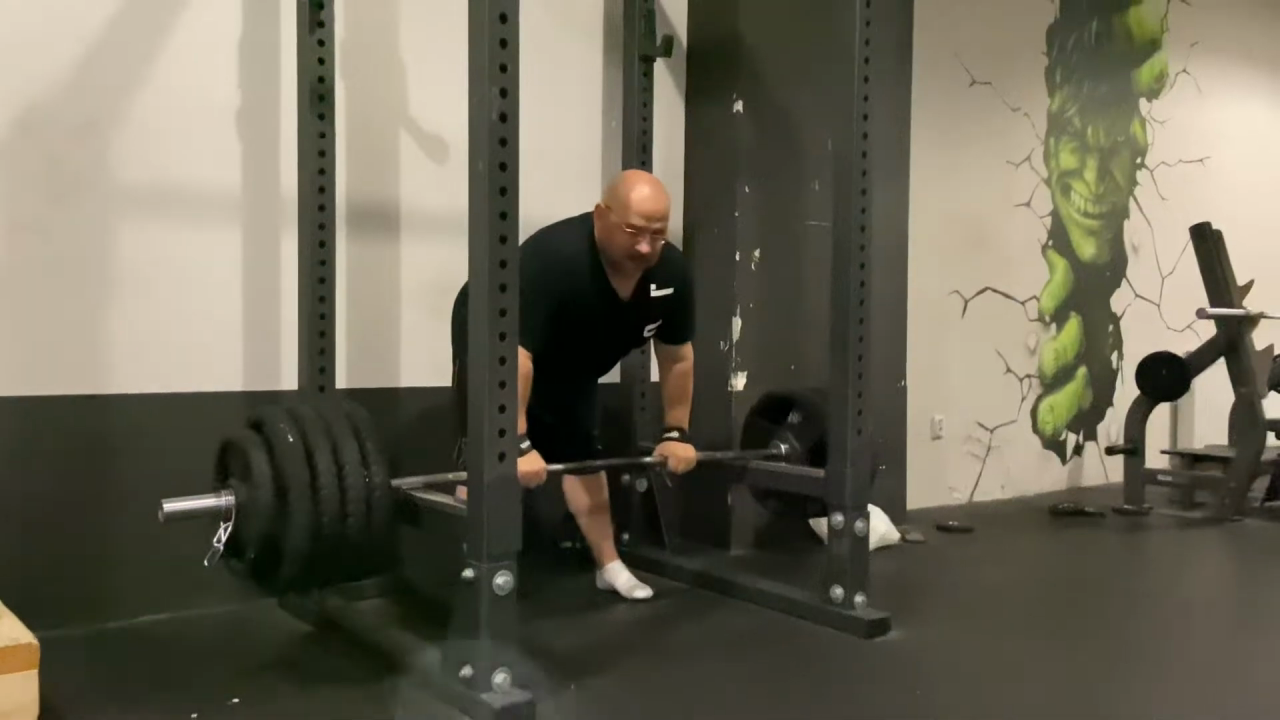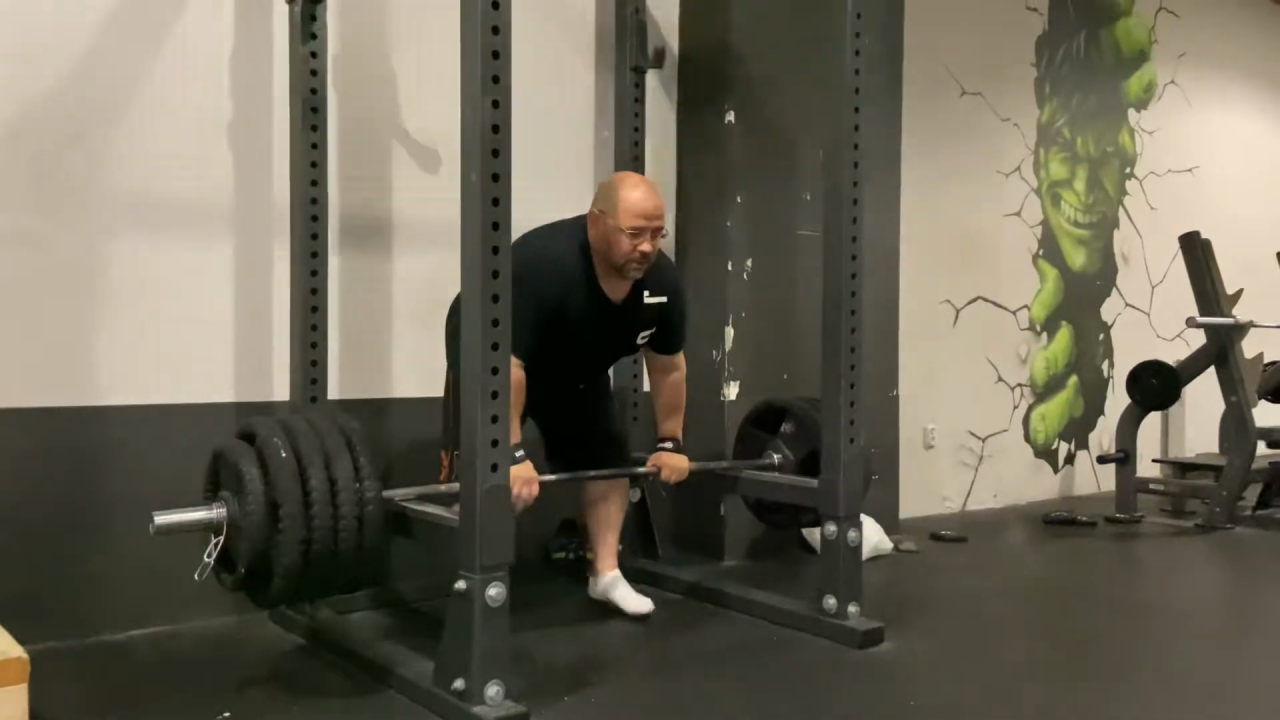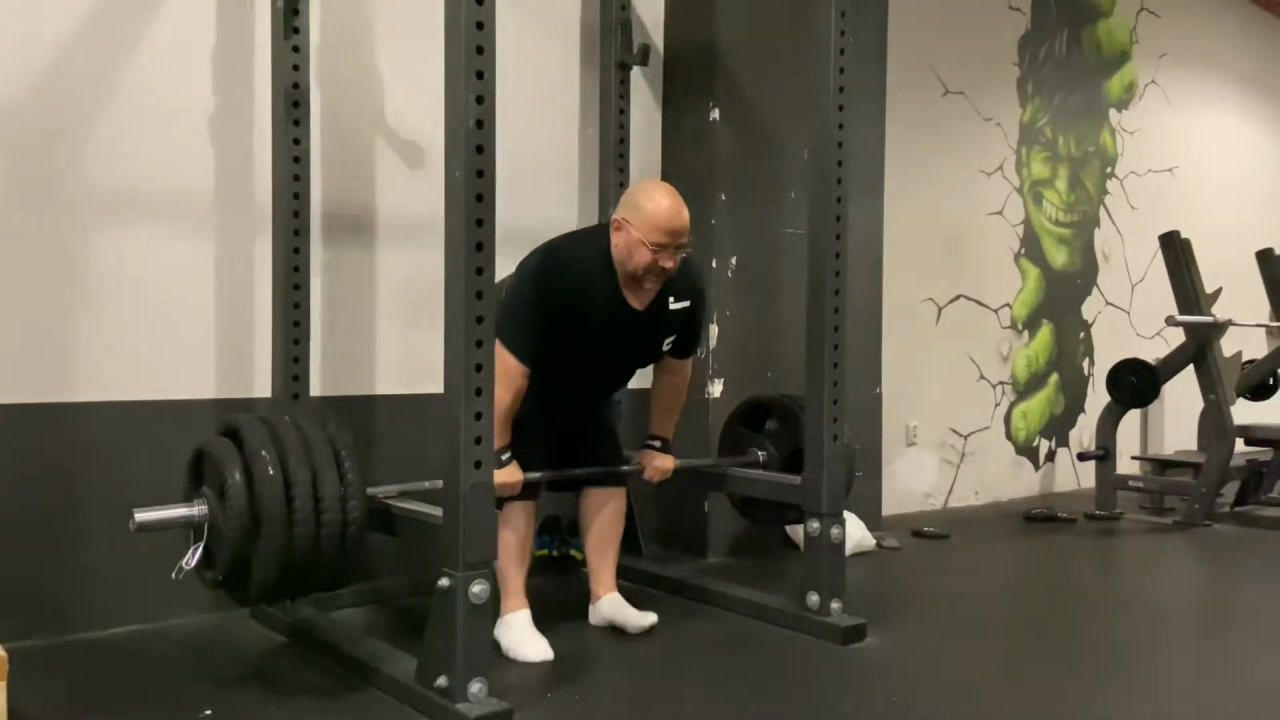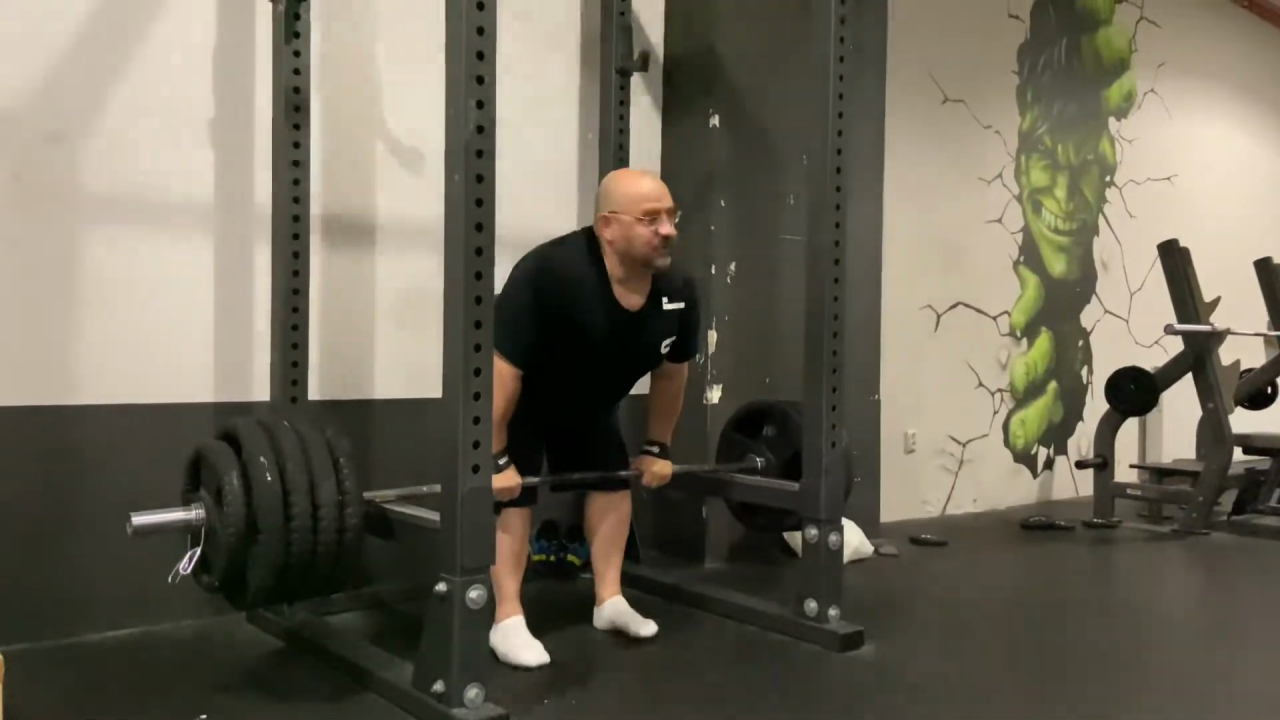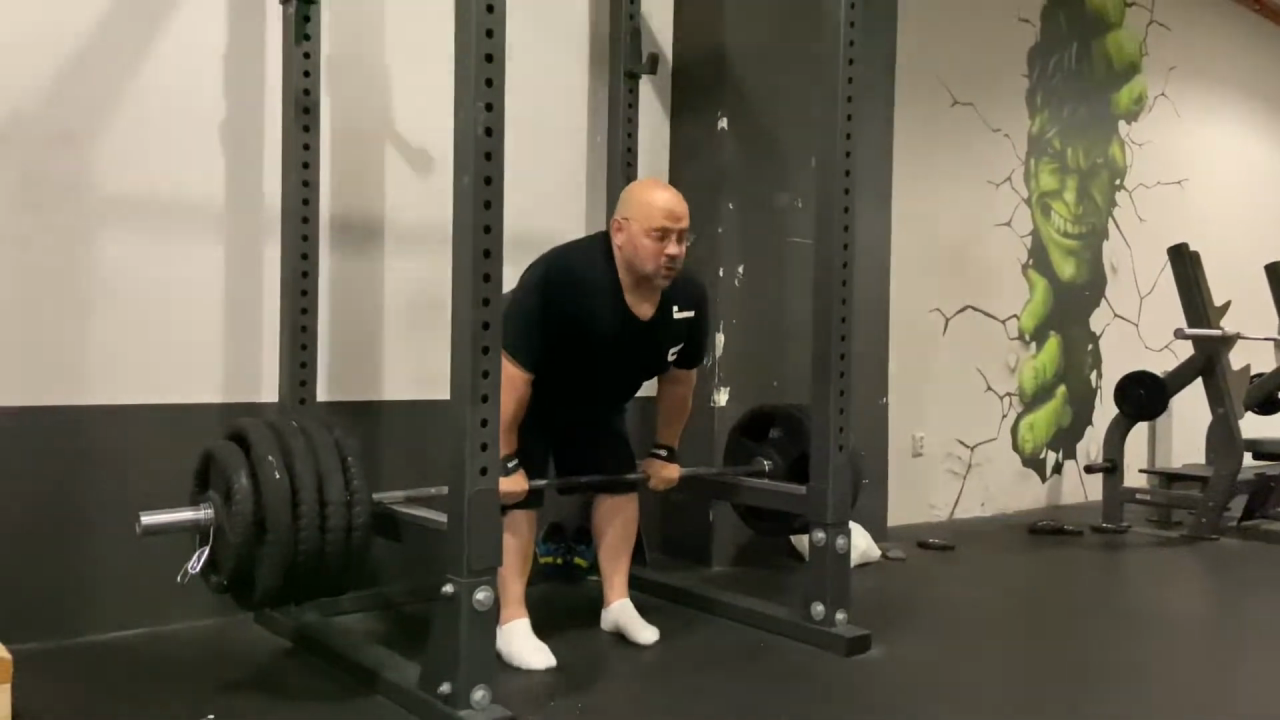
dt=1s
person 1, frame 1
left shoulder: (671, 272)
right shoulder: (553, 257)
left elbow: (677, 357)
right elbow: (513, 356)
left wrist: (676, 433)
right wrist: (518, 444)
left hip: (569, 362)
left knee: (583, 455)
left ankle: (609, 566)
person 1, frame 2
left shoulder: (661, 279)
right shoulder: (542, 263)
left elbow: (668, 366)
right elbow: (505, 366)
left wrist: (670, 443)
right wrist: (513, 456)
left hip: (576, 372)
left knee: (606, 458)
left ankle: (607, 575)
person 1, frame 3
left shoulder: (684, 287)
right shoulder: (557, 269)
left elbow: (674, 367)
right elbow: (508, 366)
left wrist: (659, 443)
right wrist: (498, 456)
left hip: (586, 390)
right hip: (518, 381)
left knee: (607, 475)
right knee: (516, 485)
left ankle: (605, 598)
right ankle: (513, 613)
person 1, frame 4
left shoulder: (677, 289)
right shoulder: (548, 273)
left elbow: (671, 372)
right elbow: (502, 369)
left wrist: (657, 449)
right wrist: (495, 459)
left hip: (590, 401)
right hip: (519, 398)
left knee: (613, 480)
right knee: (512, 492)
left ankle: (609, 601)
right ankle: (507, 619)
person 1, frame 5
left shoulder: (689, 296)
right shoulder: (561, 277)
left elbow: (679, 378)
right elbow: (512, 374)
left wrist: (664, 452)
right wrist: (504, 462)
left hip: (596, 403)
right hip: (525, 399)
left knee: (620, 483)
right knee: (519, 495)
left ankle: (617, 604)
right ankle: (512, 622)
